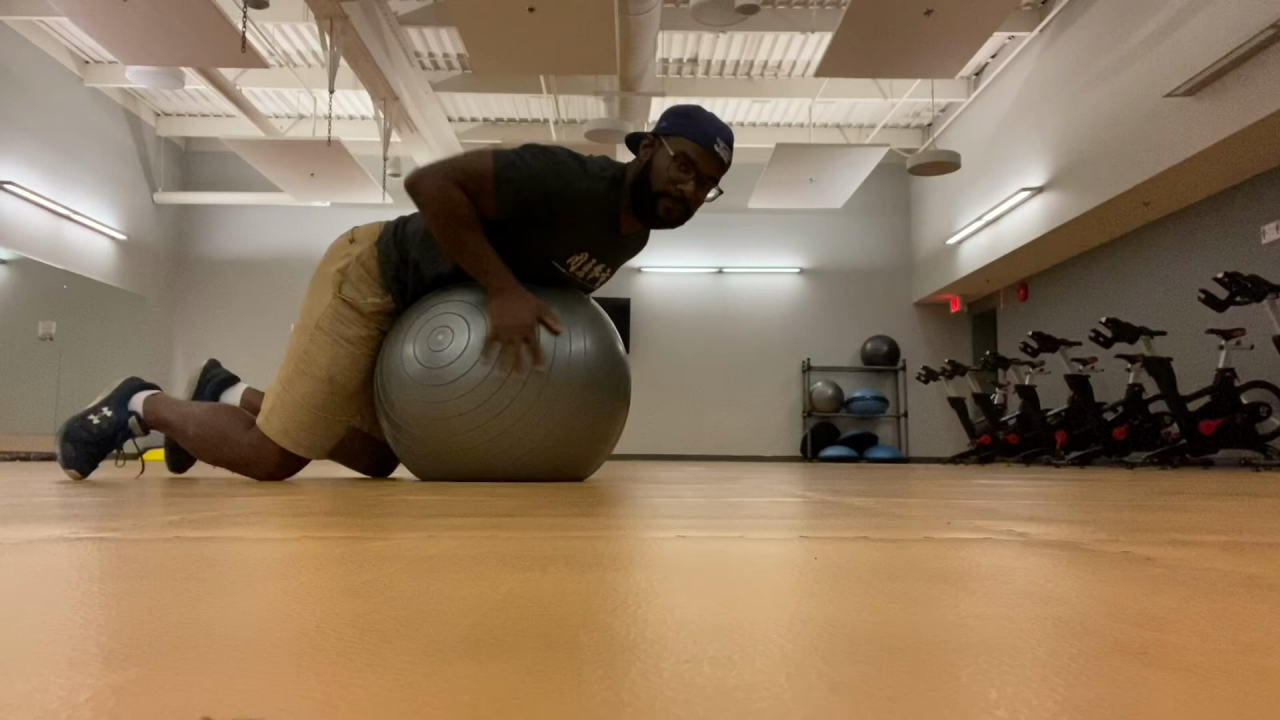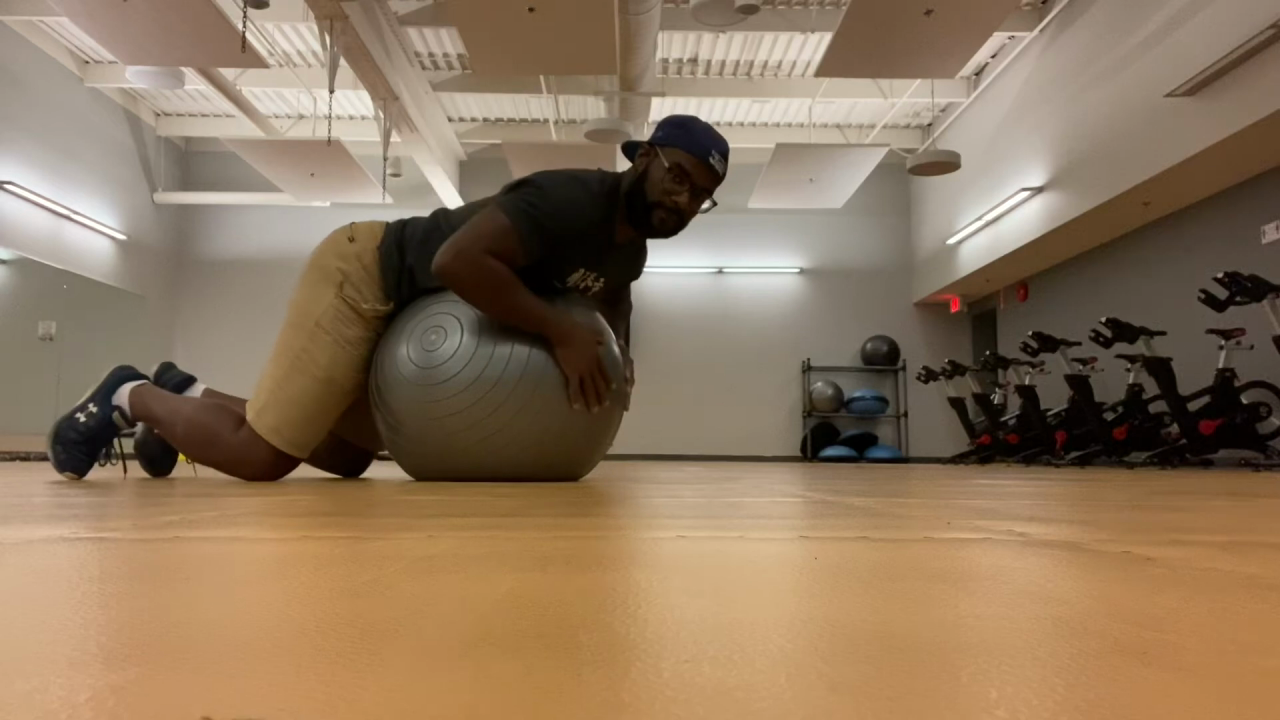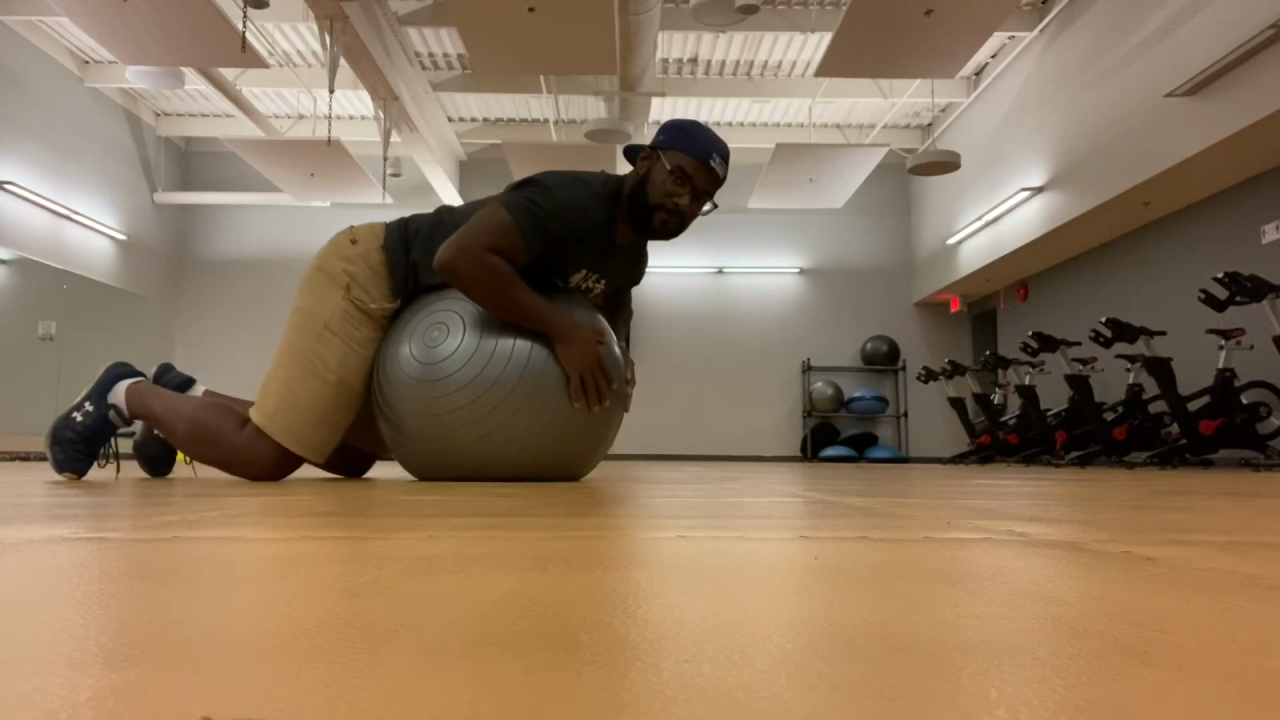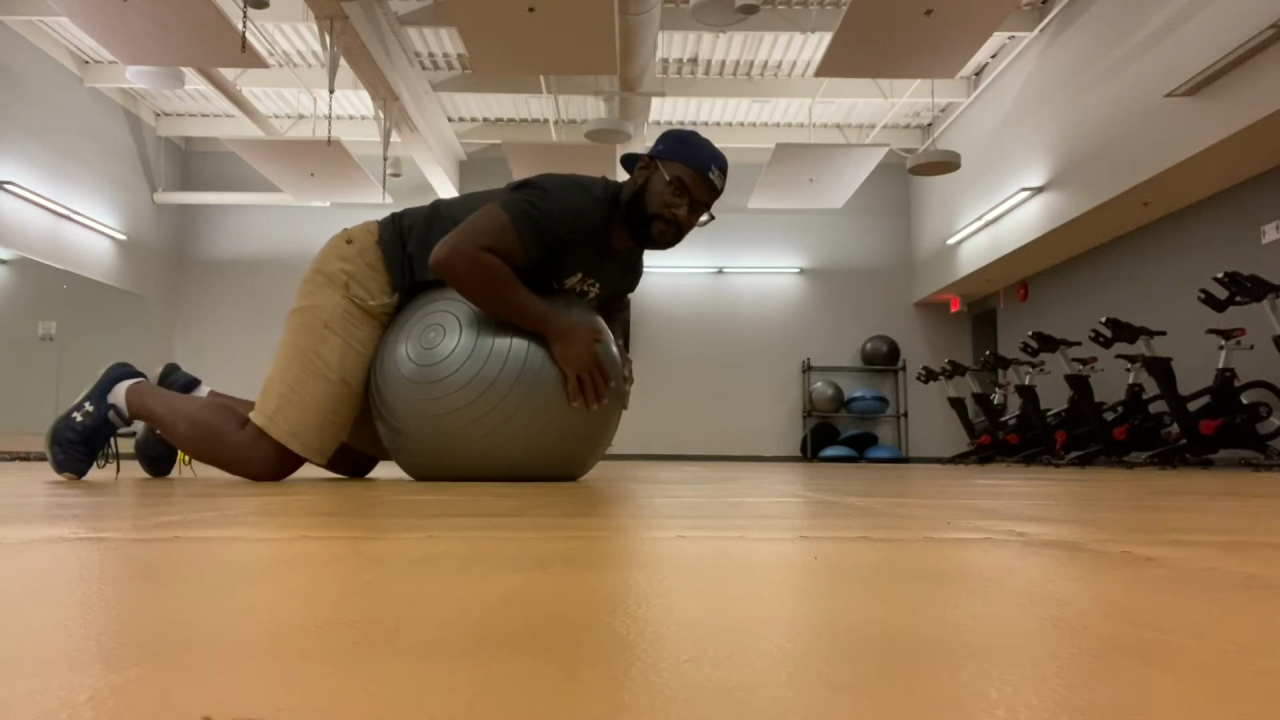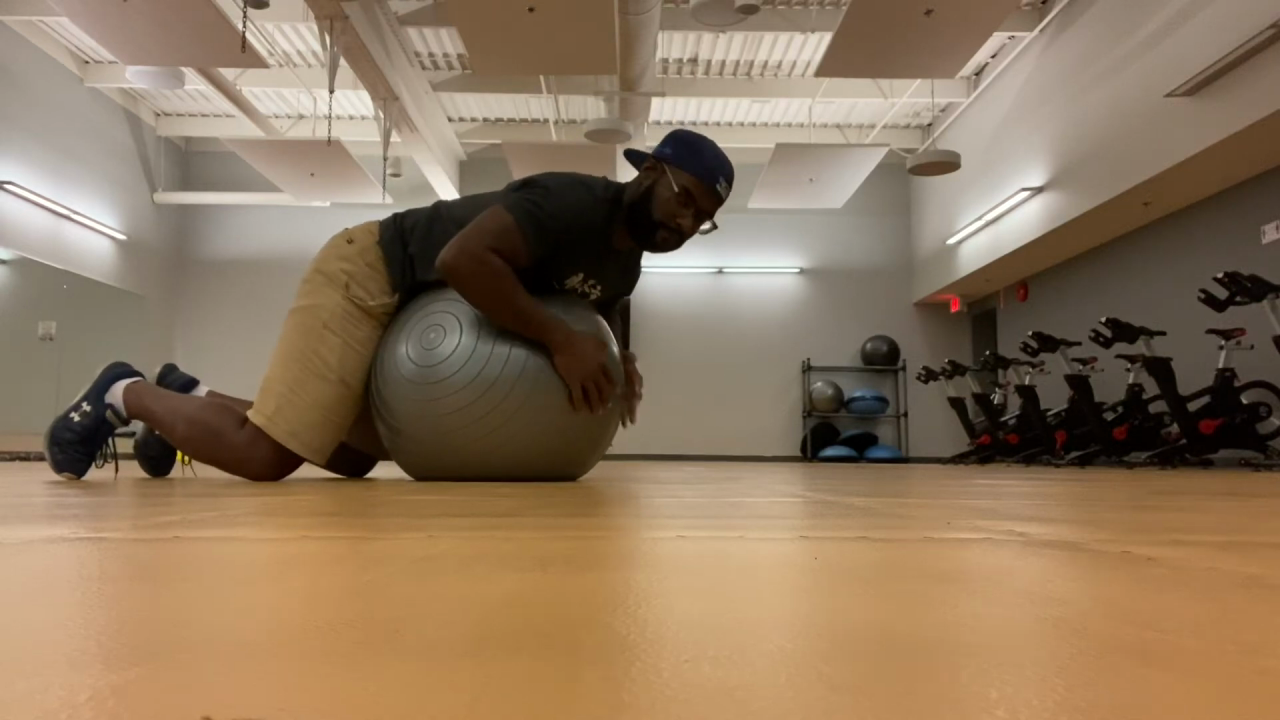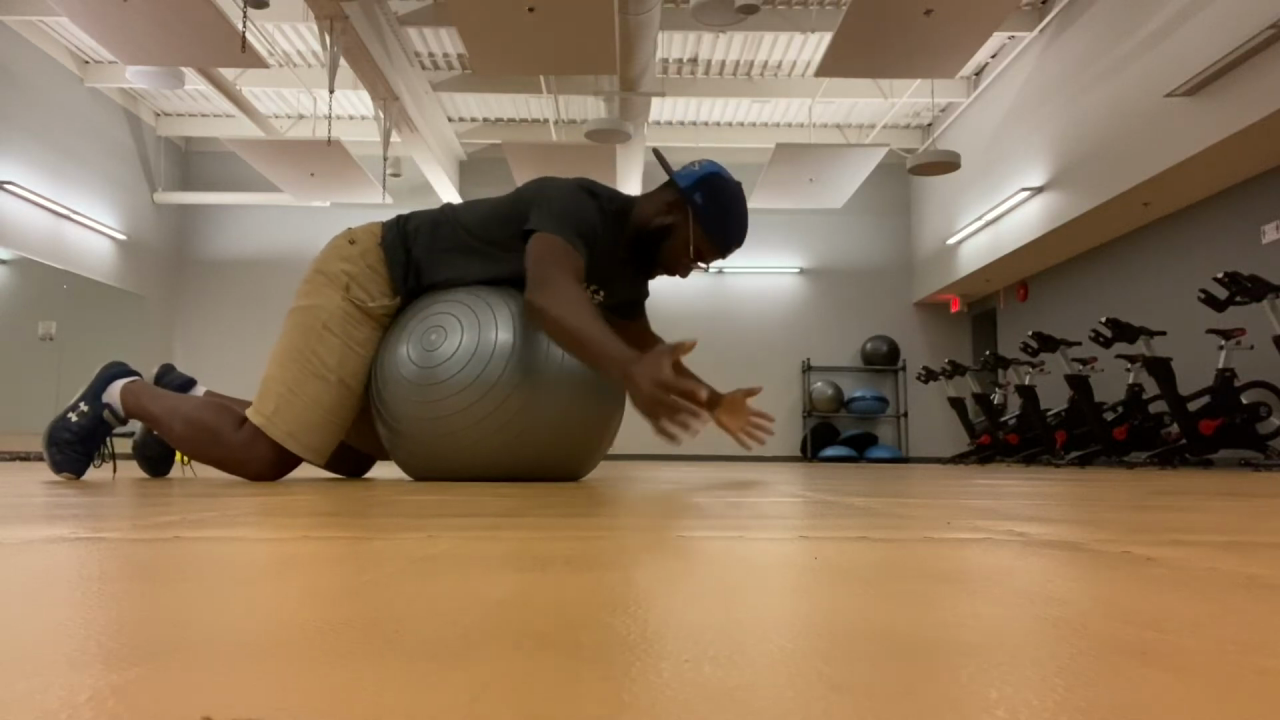
dt=0.5s
person 1, frame 1
left shoulder: (632, 235)
right shoulder: (570, 180)
right elbow: (428, 180)
right wrist: (501, 290)
left hip: (425, 309)
right hip: (374, 279)
left knee: (377, 457)
right knee: (271, 455)
left ankle: (233, 394)
right ankle: (143, 405)
person 1, frame 2
left shoulder: (631, 249)
right shoulder: (571, 200)
left elbow: (613, 298)
right elbow: (457, 262)
left wrist: (616, 348)
right wrist: (561, 333)
left hip: (407, 307)
right hip: (366, 274)
left knee: (345, 457)
right knee: (260, 455)
left ankle: (188, 394)
right ankle: (133, 398)
person 1, frame 3
left shoulder: (631, 255)
right shoulder: (573, 199)
left elbow: (612, 304)
right elbow: (460, 257)
left wrist: (615, 351)
right wrist: (561, 331)
left hip: (414, 311)
right hip: (370, 274)
left knee: (349, 456)
right knee: (264, 456)
left ankle: (188, 394)
right ankle: (131, 395)
person 1, frame 4
left shoulder: (624, 263)
right shoulder: (572, 204)
left elbow: (607, 311)
right elbow: (455, 256)
left wrist: (610, 355)
right wrist: (556, 330)
left hip: (415, 308)
right hip: (371, 274)
left knee: (351, 456)
right knee: (264, 454)
left ankle: (193, 397)
right ankle: (130, 395)
person 1, frame 5
left shoulder: (622, 266)
right shoulder: (573, 202)
left elbow: (593, 323)
right elbow: (462, 260)
left wrist: (613, 367)
right wrist: (563, 342)
left hip: (413, 312)
right hip: (369, 276)
left knee: (351, 456)
right knee: (262, 454)
left ankle: (188, 394)
right ankle: (127, 394)
person 1, frame 6
left shoulder: (626, 265)
right shoulder: (578, 207)
left elbow: (640, 341)
right elbow: (550, 295)
left wrist: (711, 401)
right wrist: (632, 374)
left hip: (414, 311)
right hip: (370, 276)
left knee: (349, 456)
right knee: (261, 454)
left ankle: (186, 395)
right ankle: (125, 393)
